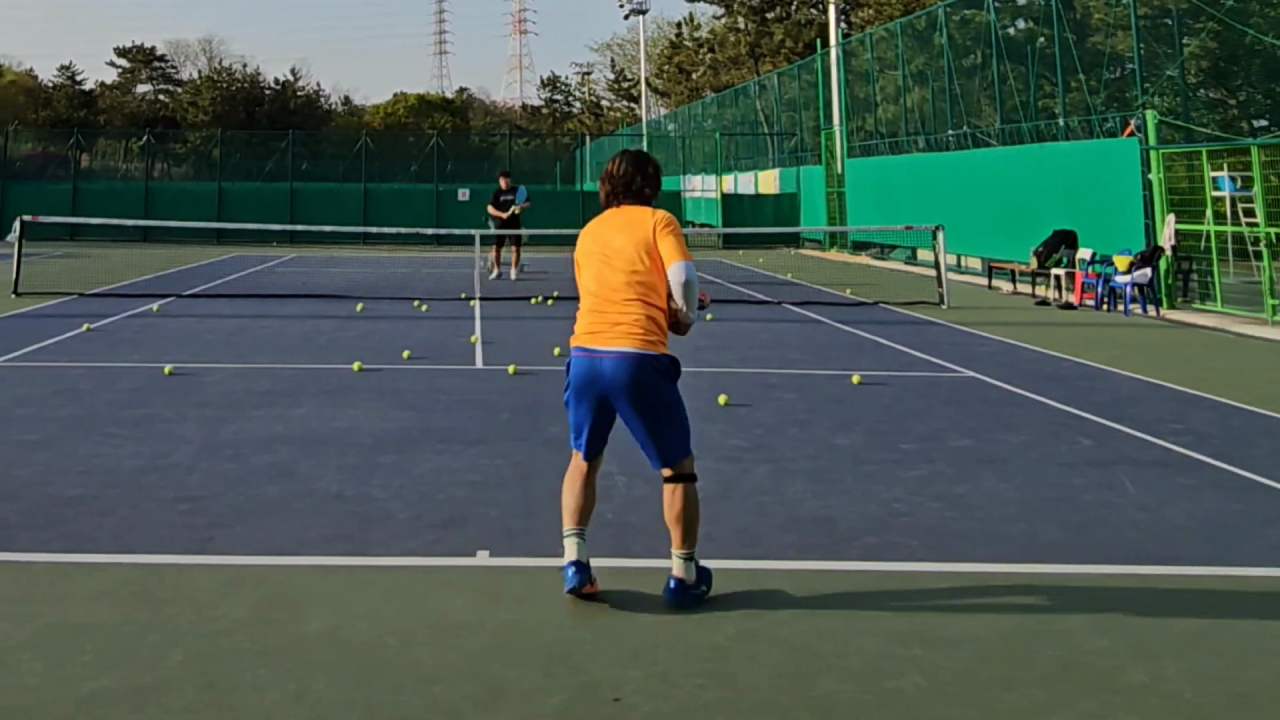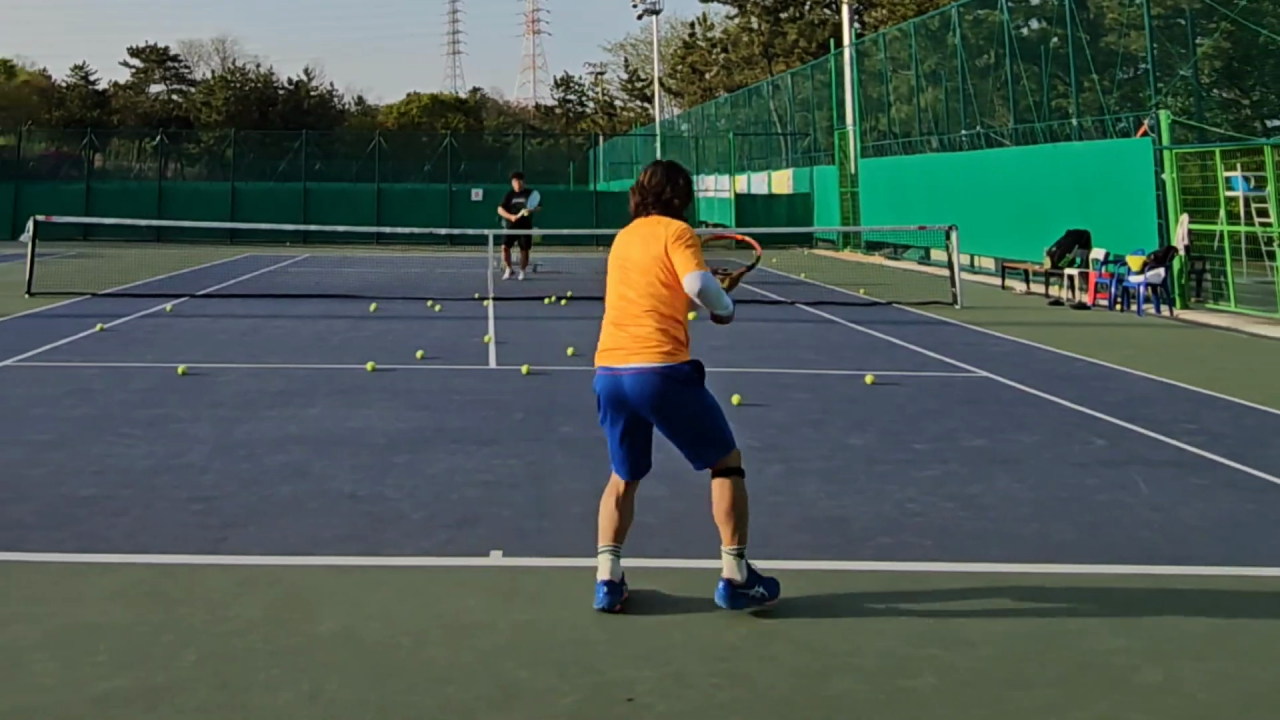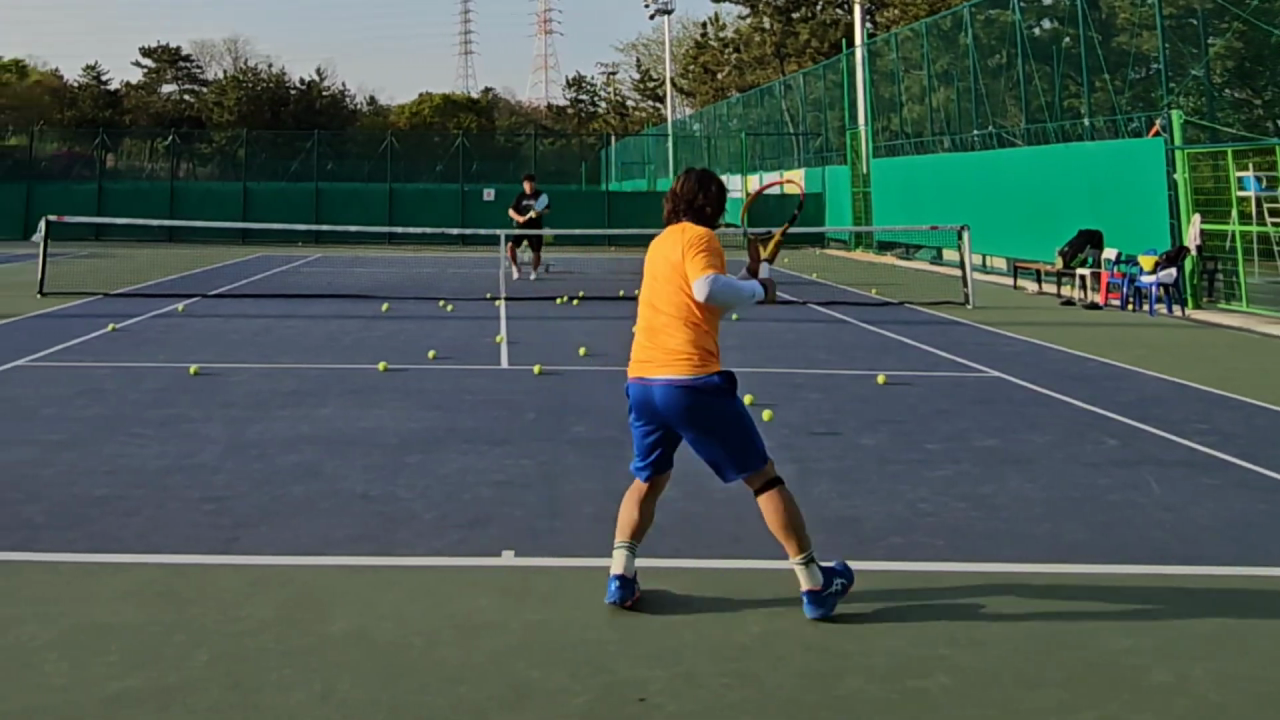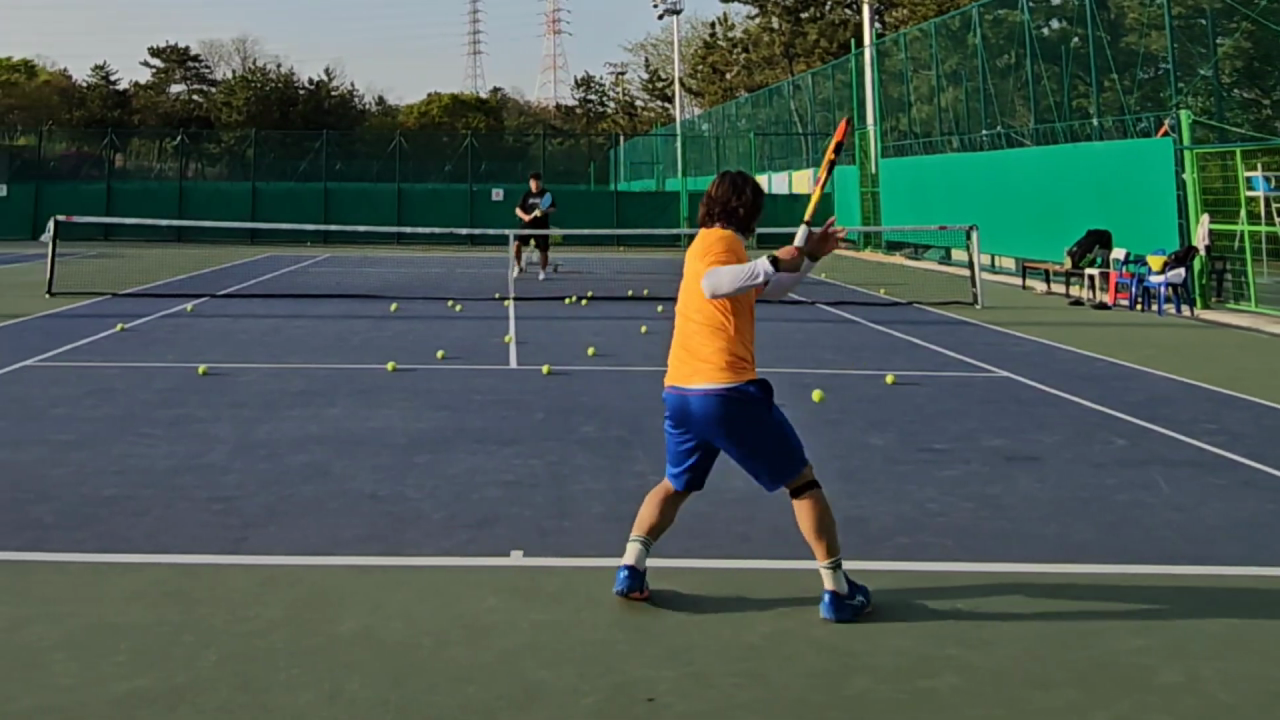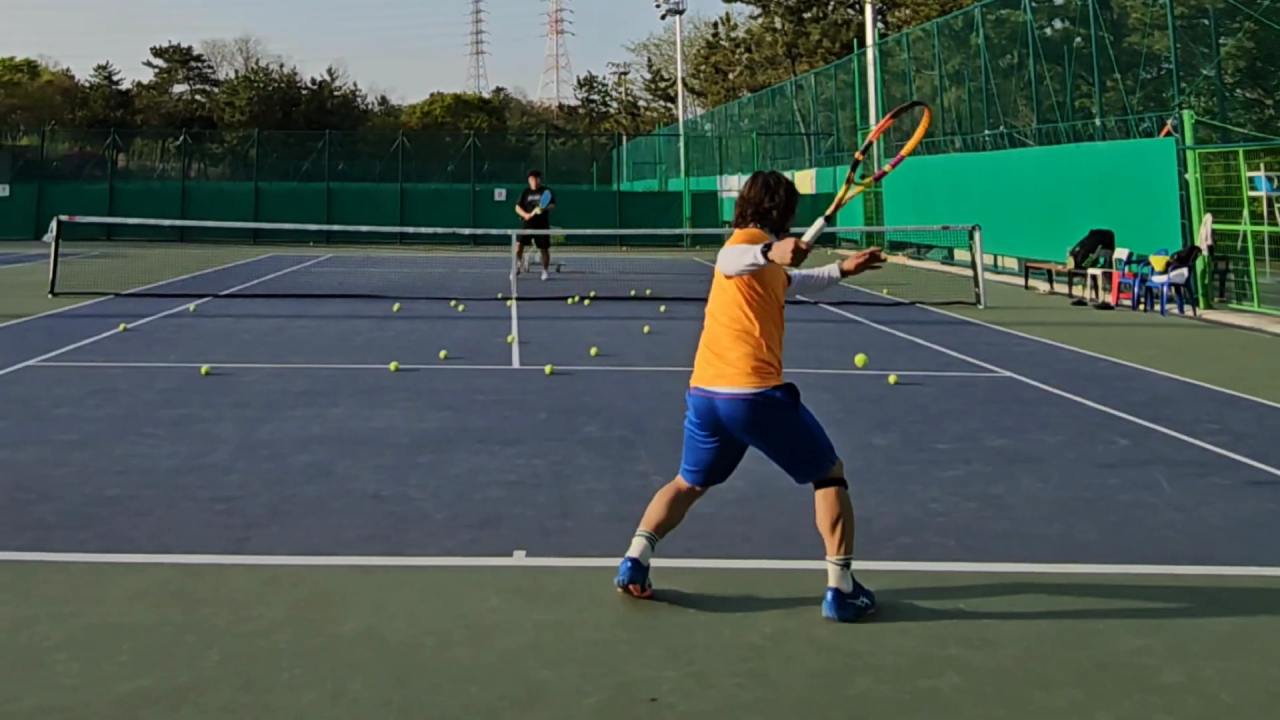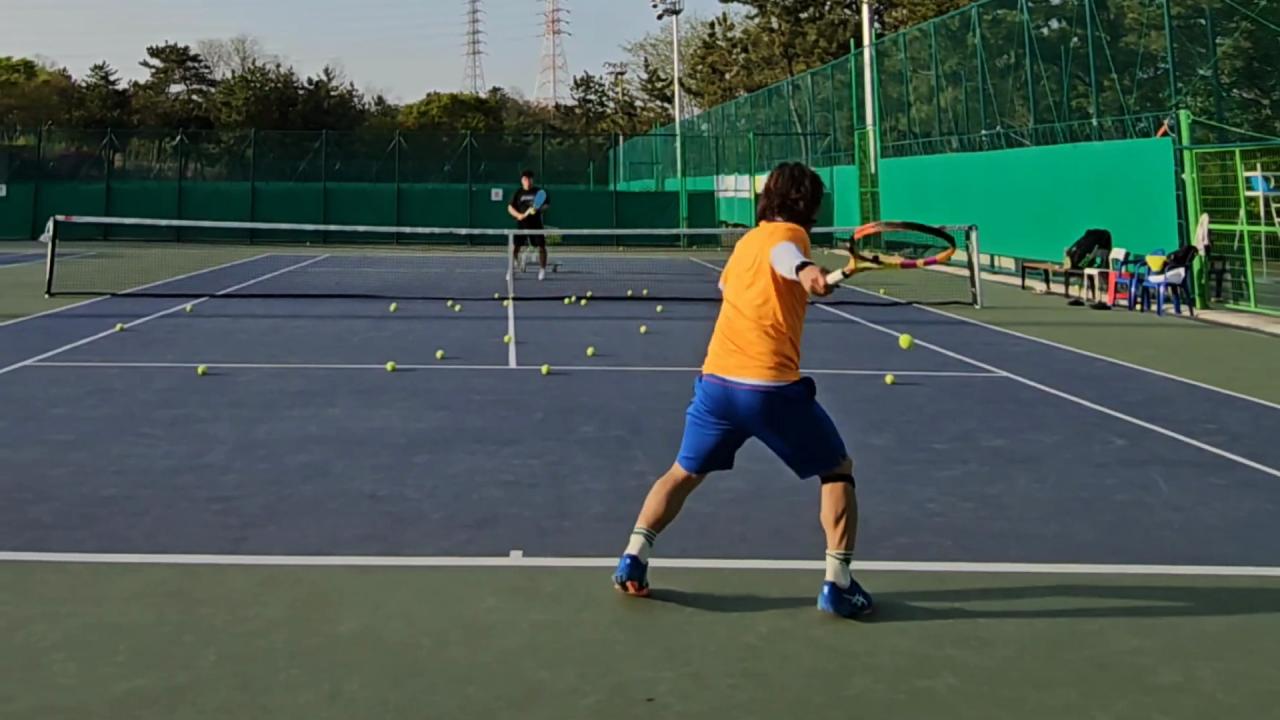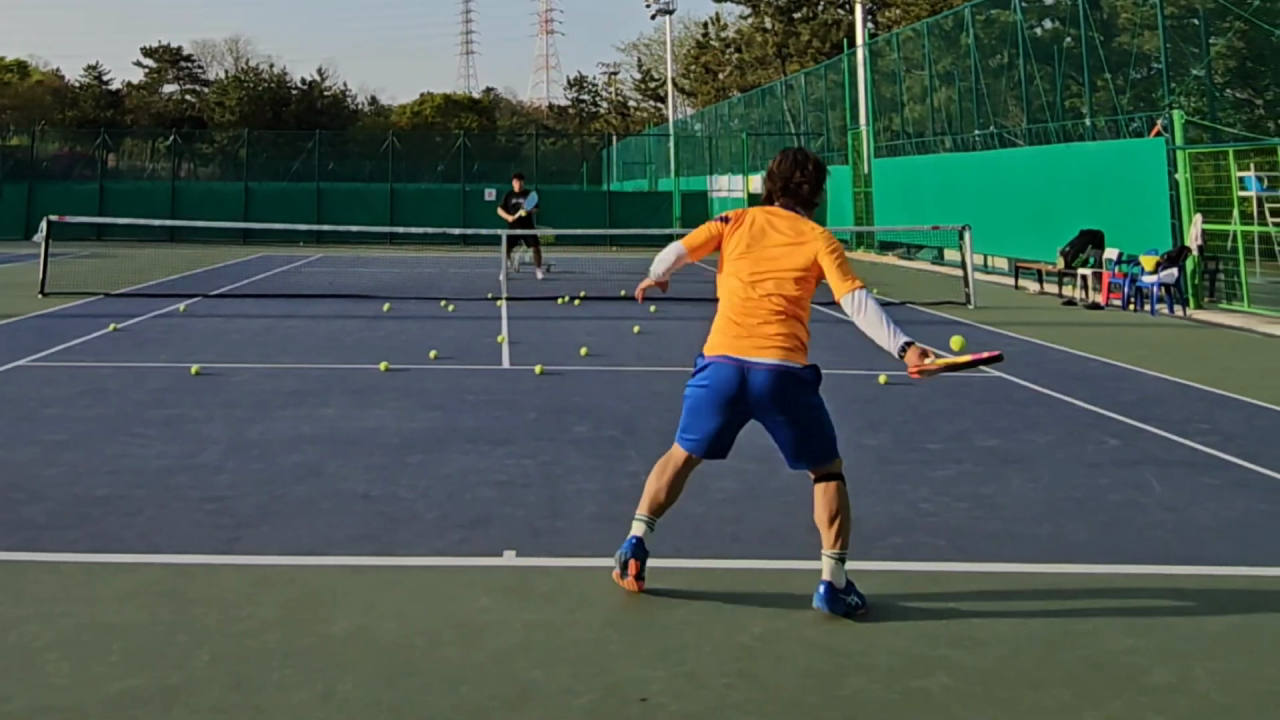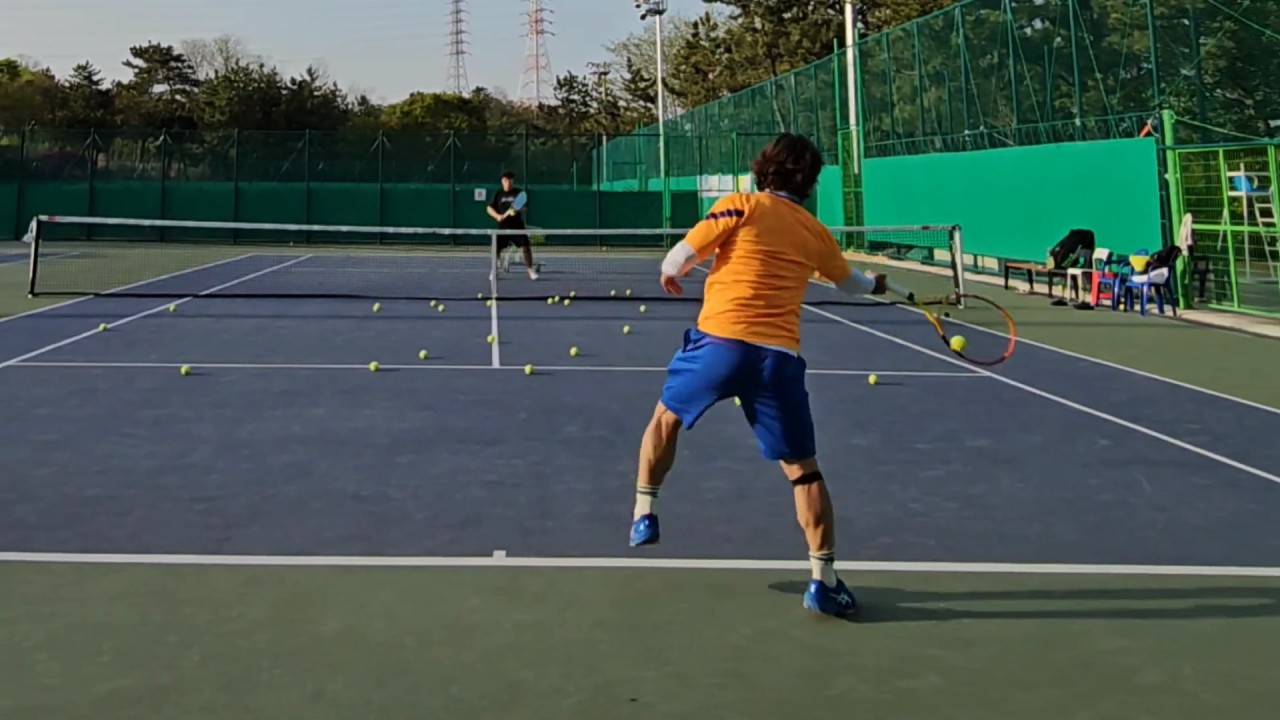
dt=0.1s
person 1, frame 1
left shoulder: (589, 232)
right shoulder: (661, 221)
right elbow: (684, 278)
right wrist: (685, 316)
left hip: (585, 356)
right hip: (639, 360)
left knee: (583, 460)
right knee: (678, 468)
left ankle: (575, 562)
right ankle: (683, 576)
person 1, frame 2
left shoulder: (622, 240)
right shoulder: (676, 231)
right elbow: (699, 285)
left wrist: (709, 295)
right wrist: (723, 306)
left hip: (609, 372)
right hip: (661, 372)
left knee: (623, 478)
right knee: (726, 463)
left ankle: (607, 579)
right ankle: (736, 577)
person 1, frame 3
left shoulder: (660, 243)
right shoulder: (699, 238)
right elbow: (708, 292)
left wrist: (747, 278)
right wrist: (756, 290)
left hip: (644, 383)
right hip: (692, 382)
left knee: (645, 481)
right knee: (764, 479)
left ankle: (621, 574)
right ankle: (814, 585)
person 1, frame 4
left shoulder: (704, 241)
right shoulder: (722, 239)
left elbow: (753, 292)
right elbow: (714, 284)
left wrist: (806, 257)
right wrist: (772, 264)
left hip: (680, 392)
right hip: (726, 391)
left knee: (674, 488)
right knee: (802, 481)
left ankle: (631, 566)
right ankle: (837, 590)
person 1, frame 5
left shoulder: (754, 243)
right shoulder: (746, 240)
left elbow: (779, 283)
right elbow: (726, 263)
left wrist: (843, 269)
right wrist: (766, 253)
left hip: (706, 393)
right hip: (758, 397)
left knee: (688, 483)
right knee: (830, 477)
left ankle: (635, 560)
right ankle: (840, 587)
person 1, frame 6
left shoulder: (750, 240)
right shoulder: (791, 233)
right elbow: (781, 256)
right wrist: (804, 269)
left hip: (718, 381)
right hip: (771, 388)
left knee: (685, 473)
right knee: (838, 471)
left ankle: (633, 557)
right ankle: (838, 582)
person 1, frame 7
left shoulder: (739, 221)
right shoulder: (823, 240)
left elbow: (675, 253)
right elbow: (856, 302)
left wrist: (654, 278)
right wrist: (903, 346)
left hip: (724, 363)
right hip: (783, 372)
left knee: (680, 457)
right knee: (827, 472)
left ankle: (636, 541)
right ankle: (833, 583)
person 1, frame 8
left shoulder: (740, 206)
right shoulder: (815, 233)
left elbow: (681, 254)
right elbow: (845, 282)
left wrist: (670, 274)
right wrist: (873, 283)
left hip: (716, 343)
right hip: (774, 357)
left knee: (665, 420)
right knee: (803, 470)
left ankle: (644, 515)
right ankle: (823, 581)
